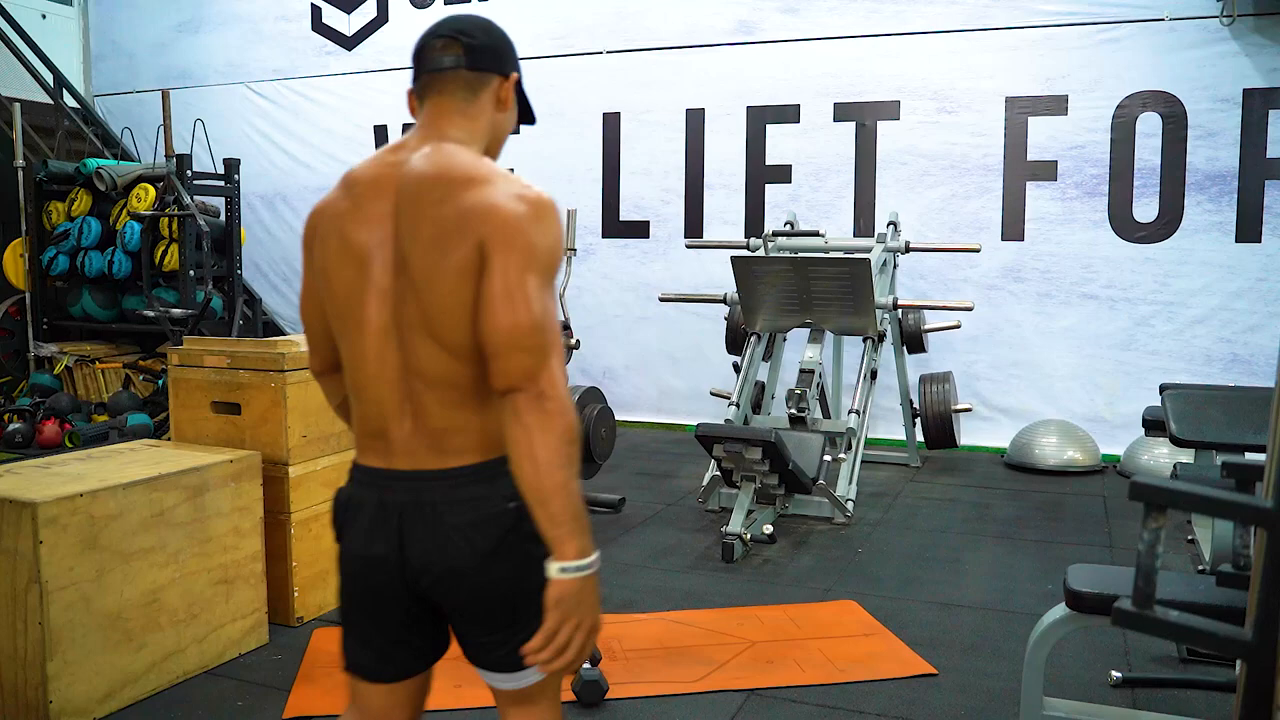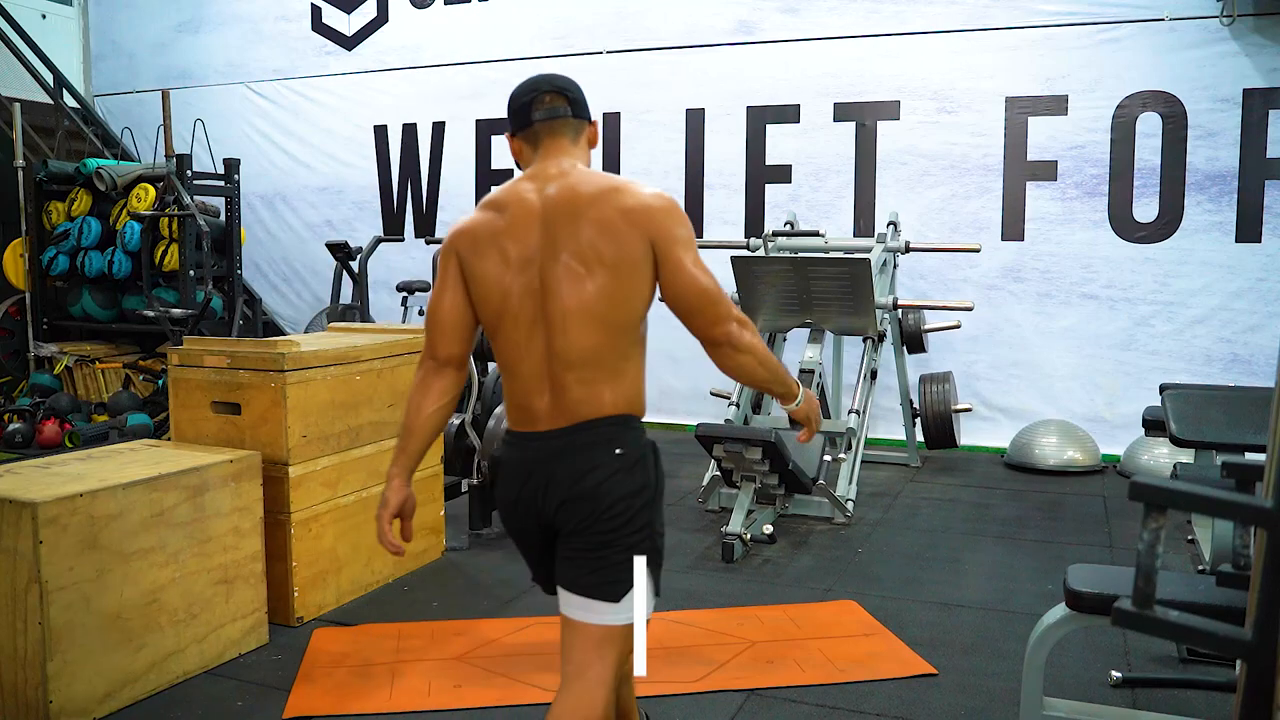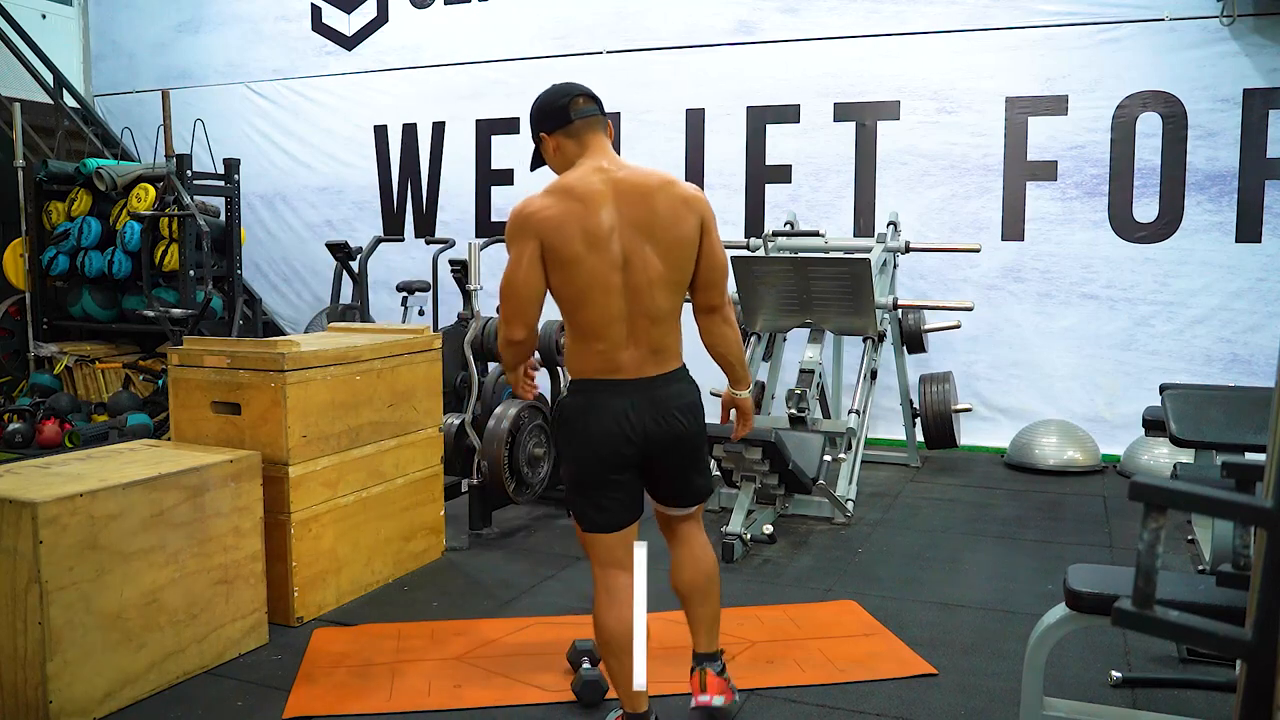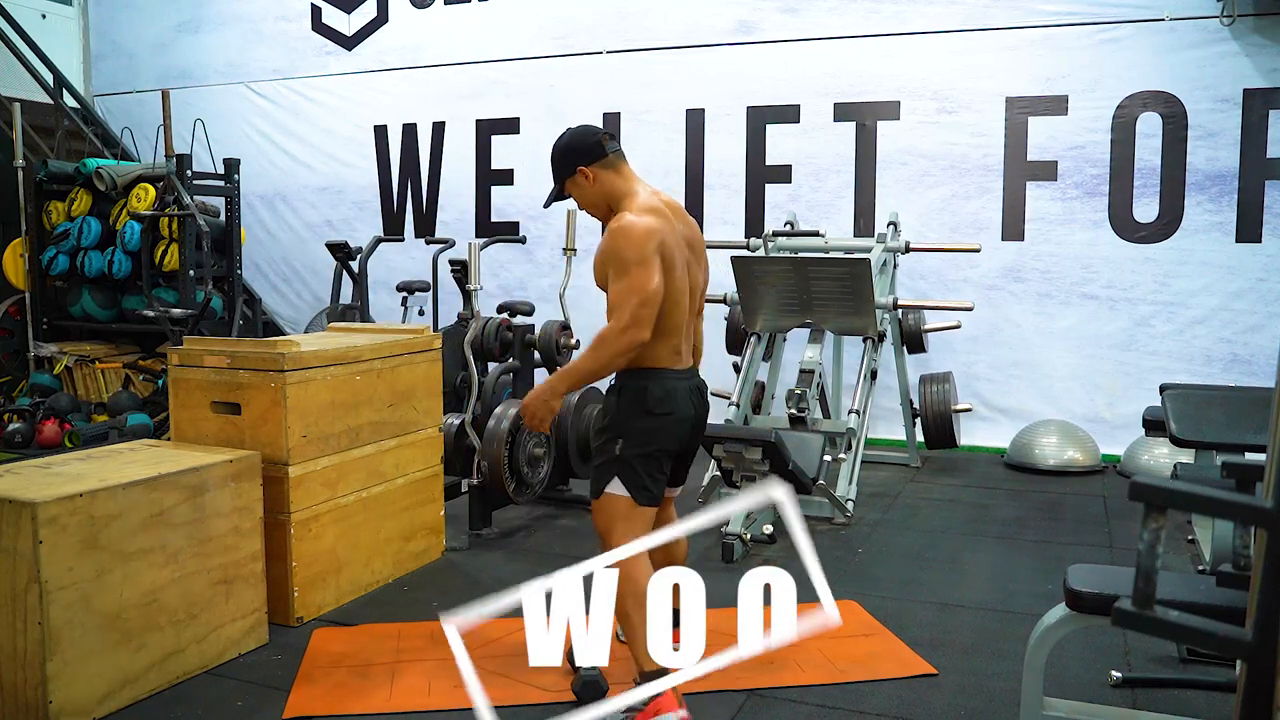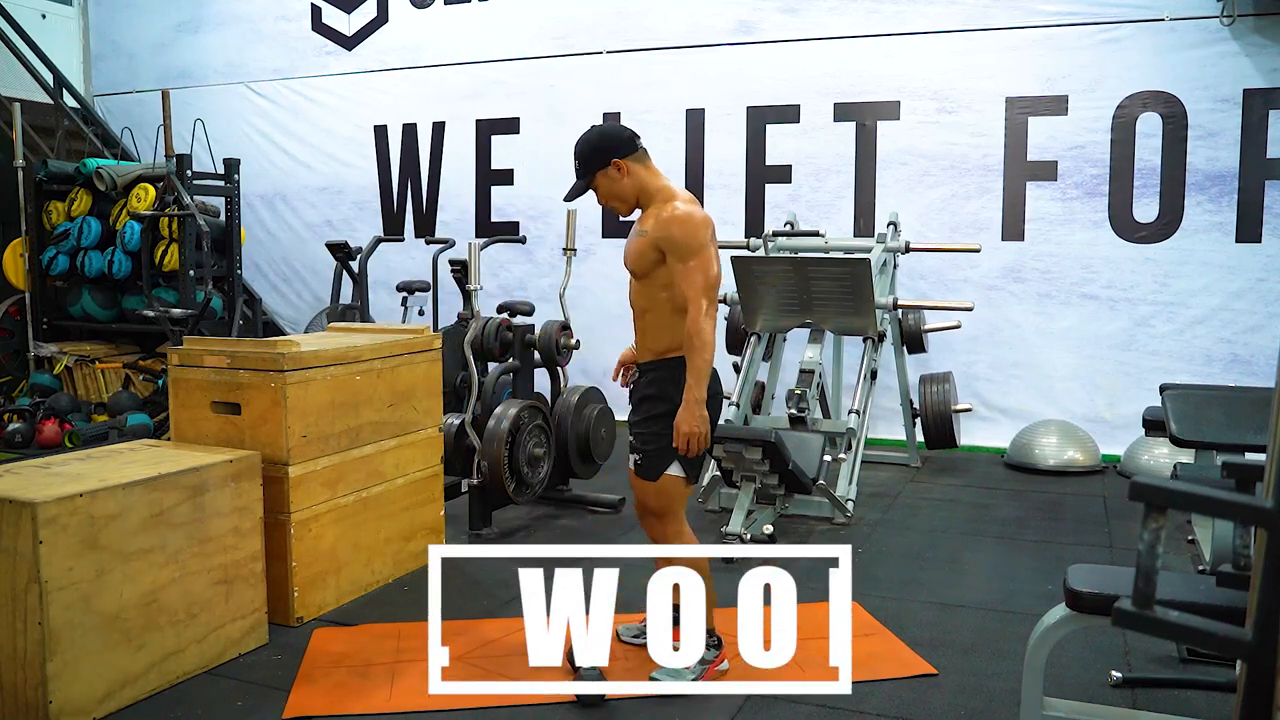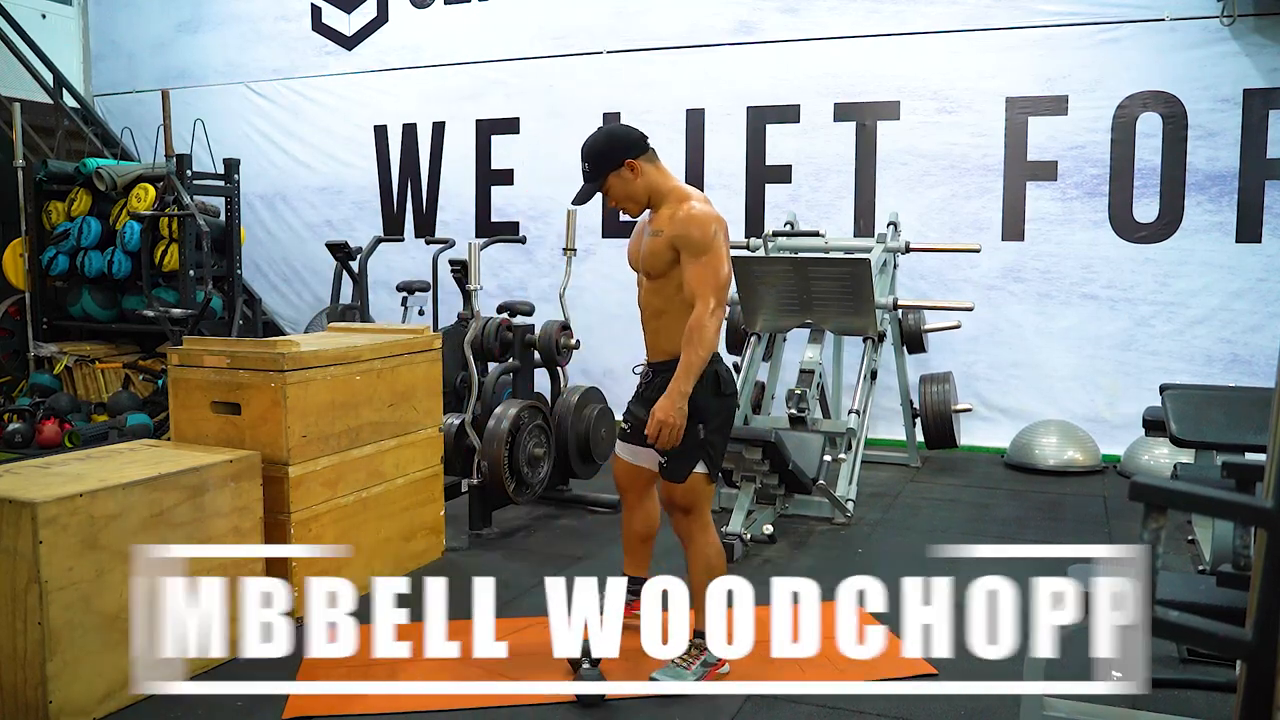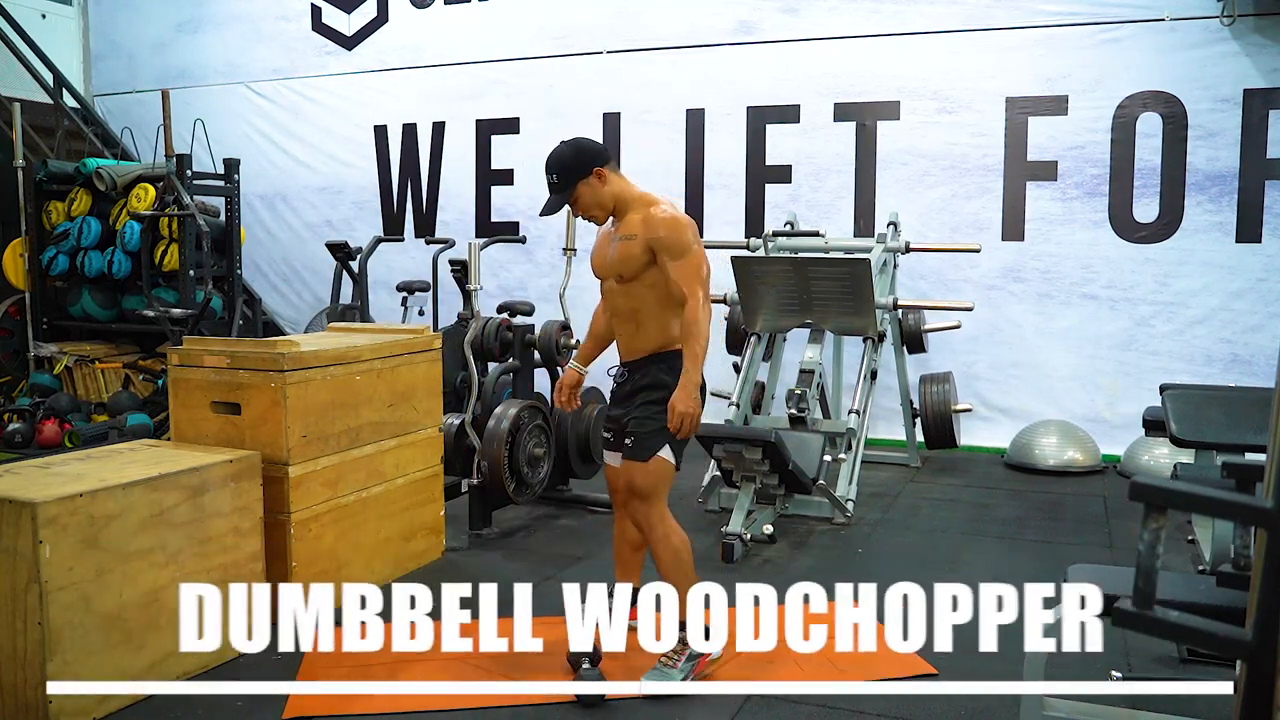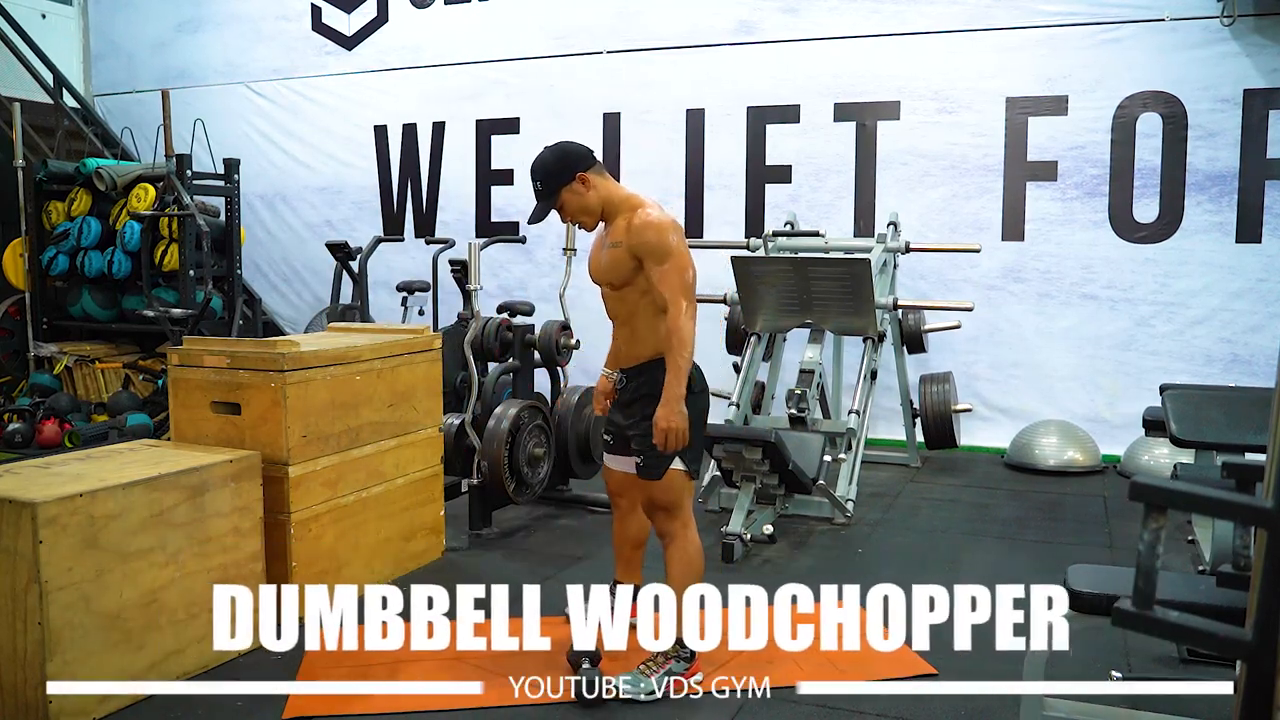
dt=0.4s
person 1, frame 1
left shoulder: (333, 208)
right shoulder: (510, 206)
right elbow: (529, 394)
right wrist: (576, 560)
left hip: (375, 511)
right hip: (485, 513)
person 1, frame 2
left shoulder: (472, 233)
right shoulder: (645, 209)
left elbow: (440, 366)
right elbow: (722, 331)
left wrist: (399, 478)
right wrist: (790, 392)
left hip: (522, 466)
right hip: (609, 463)
left knee: (596, 623)
right knee: (591, 664)
person 1, frame 3
left shoulder: (538, 213)
right shoulder: (686, 199)
left elbow: (515, 330)
right elbow: (715, 308)
left wrist: (513, 367)
right wrist: (739, 385)
left hip: (595, 410)
right hip: (672, 399)
left knee: (613, 568)
right knee: (685, 526)
person 1, frame 4
left shoulder: (630, 227)
right shoulder: (679, 219)
left elbow: (628, 330)
left wrist: (554, 388)
left hip: (646, 397)
right hip: (683, 391)
left knee: (619, 537)
right knee: (658, 515)
right ankle: (669, 625)
person 1, frame 5
left shoulder: (680, 217)
right shoulder: (651, 217)
left elbow: (700, 312)
left wrist: (693, 400)
left hip: (678, 385)
right hip: (654, 379)
left knee: (662, 515)
right knee: (656, 507)
left ankle: (708, 645)
right ankle: (677, 616)
person 1, frame 6
left shoulder: (696, 218)
right shoulder: (648, 220)
left elbow: (708, 311)
left wrist: (678, 394)
left hip: (693, 386)
right hip: (658, 378)
left knee: (688, 513)
right knee: (631, 484)
left ankle: (710, 647)
right ankle: (630, 589)
person 1, frame 7
left shoulder: (665, 222)
right shoulder: (607, 233)
left elbow: (696, 305)
left wrist: (688, 385)
right wrist: (579, 365)
left hip: (664, 380)
right hip: (627, 377)
left knee: (647, 504)
right knee: (623, 497)
left ankle: (691, 641)
right ankle: (626, 602)
person 1, frame 8
left shoulder: (651, 225)
right shoulder: (607, 232)
left elbow: (679, 313)
left wrist: (673, 398)
right wrist: (609, 373)
left hip: (664, 386)
right hip: (632, 381)
left knee: (669, 515)
right knee: (624, 496)
left ankle: (681, 654)
right ankle: (625, 600)
